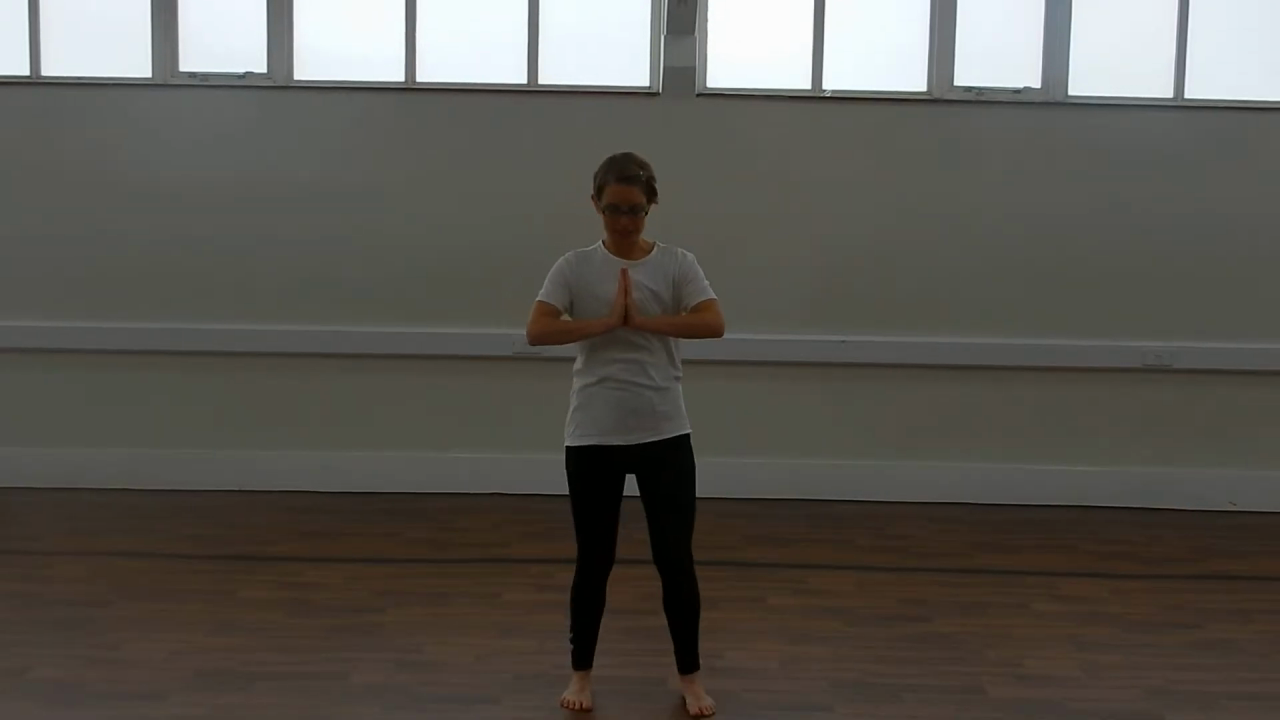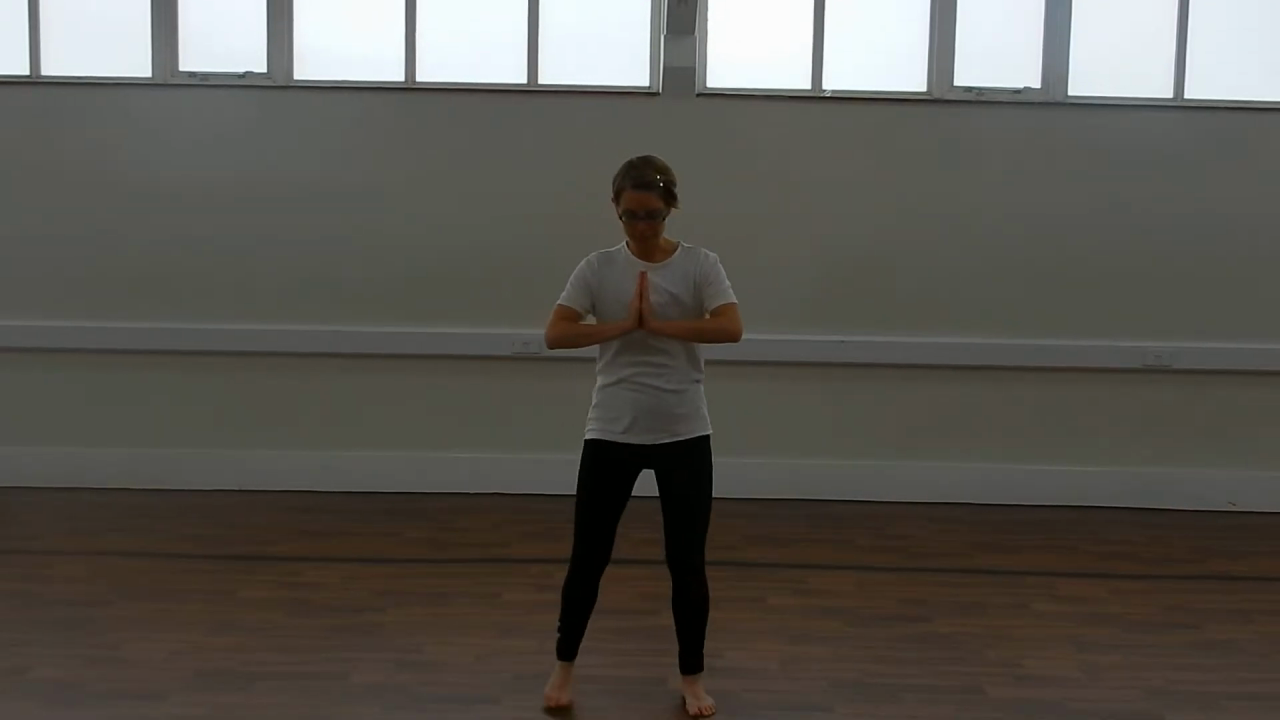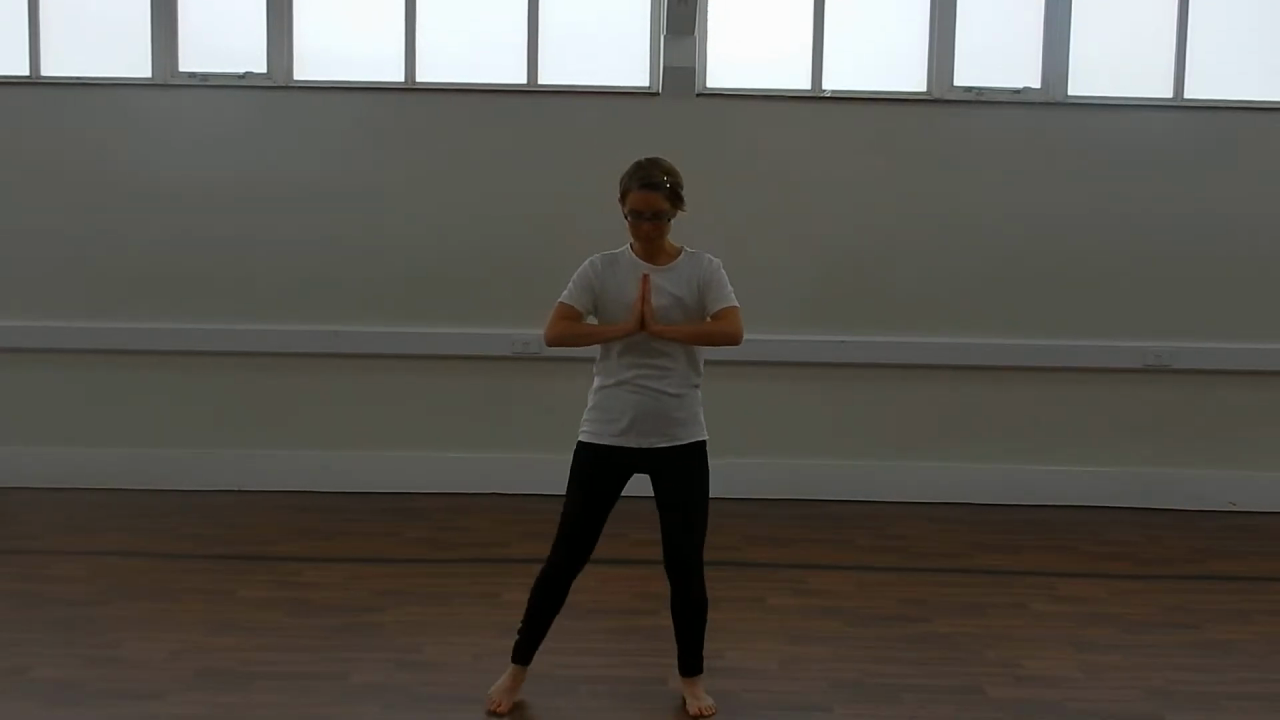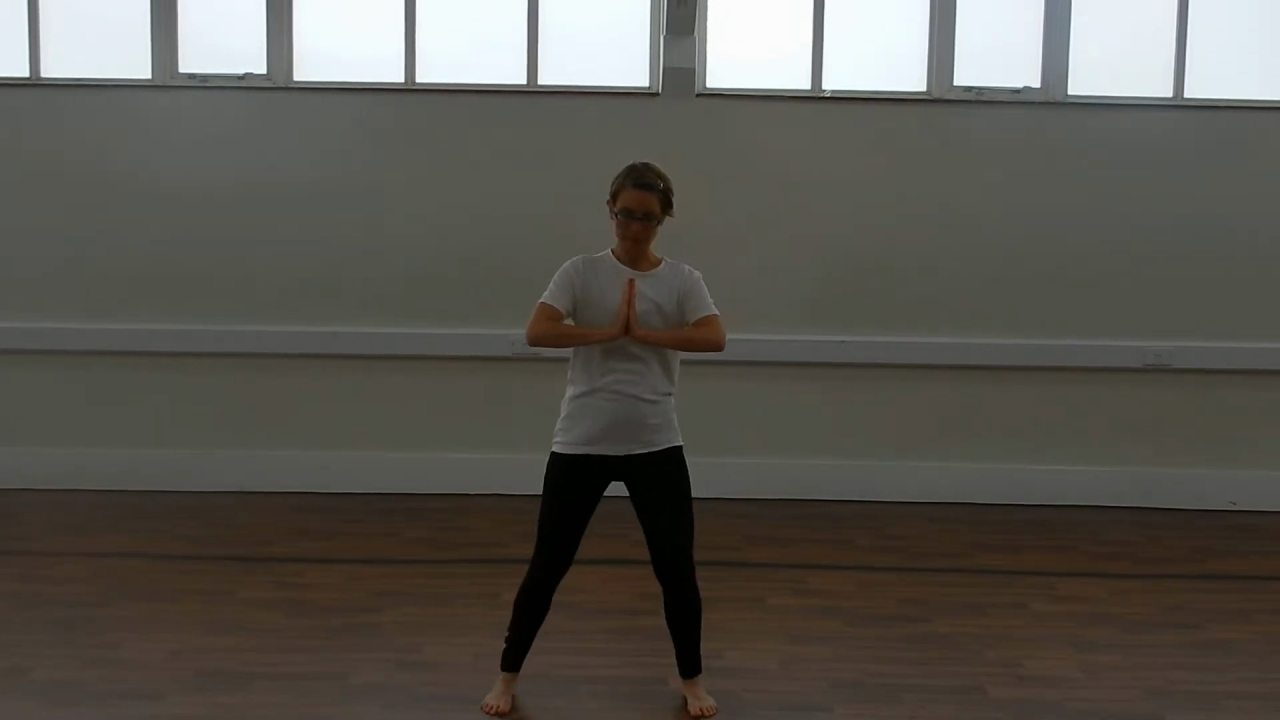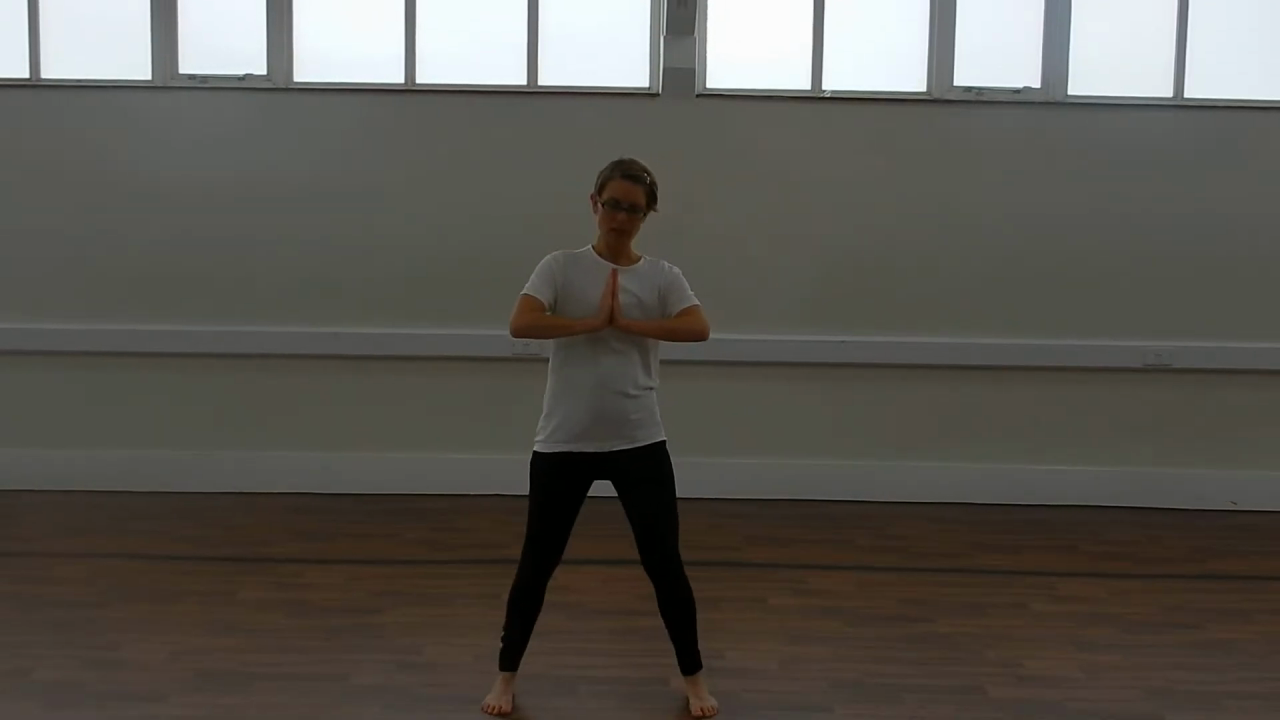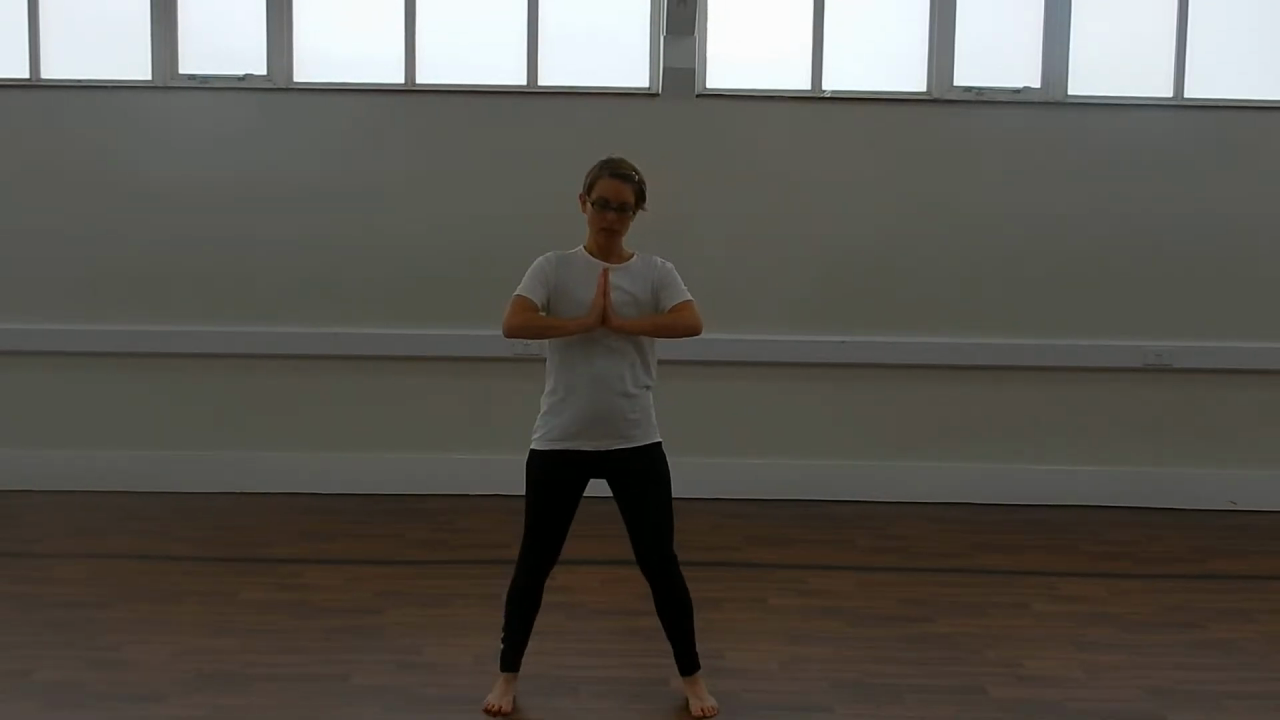
dt=0.2s
person 1, frame 1
left shoulder: (676, 263)
right shoulder: (575, 266)
left elbow: (713, 323)
right elbow: (537, 331)
left wrist: (642, 320)
right wrist: (606, 321)
left hip: (664, 434)
right hip: (593, 436)
left knee: (675, 559)
right knee: (595, 561)
right ankle: (581, 671)
person 1, frame 2
left shoulder: (700, 264)
right shoulder: (598, 268)
left elbow: (731, 329)
right elbow: (556, 334)
left wrist: (660, 325)
right wrist: (624, 326)
left hip: (681, 434)
right hip: (612, 431)
left knee: (686, 561)
right knee: (588, 555)
right ankle: (563, 666)
person 1, frame 3
left shoulder: (702, 269)
right shoulder: (600, 269)
left elbow: (731, 331)
right elbow: (554, 332)
left wrist: (660, 328)
right wrist: (625, 327)
left hip: (679, 439)
right hip: (607, 435)
left knee: (686, 565)
right knee: (567, 556)
right ankle: (516, 668)
person 1, frame 4
left shoulder: (682, 279)
right shoulder: (580, 272)
left elbow: (714, 339)
right elbow: (536, 332)
left wrist: (643, 331)
right wrist: (607, 330)
left hip: (656, 446)
right hip: (582, 444)
left knee: (676, 567)
right knee: (548, 565)
right ankle: (507, 675)
person 1, frame 5
left shoulder: (662, 275)
right shoulder: (561, 266)
left elbow: (698, 328)
right elbow: (520, 323)
left wrist: (627, 322)
right wrist: (592, 321)
left hip: (639, 442)
right hip: (564, 442)
left knee: (665, 563)
right knee: (537, 562)
right ankle: (506, 675)
person 1, frame 6
left shoulder: (655, 271)
right shoulder: (553, 267)
left elbow: (692, 324)
right elbow: (513, 324)
left wrist: (618, 321)
right wrist: (585, 320)
left hip: (634, 441)
right hip: (560, 441)
left knee: (660, 562)
right knee: (535, 560)
right ankle: (507, 675)
